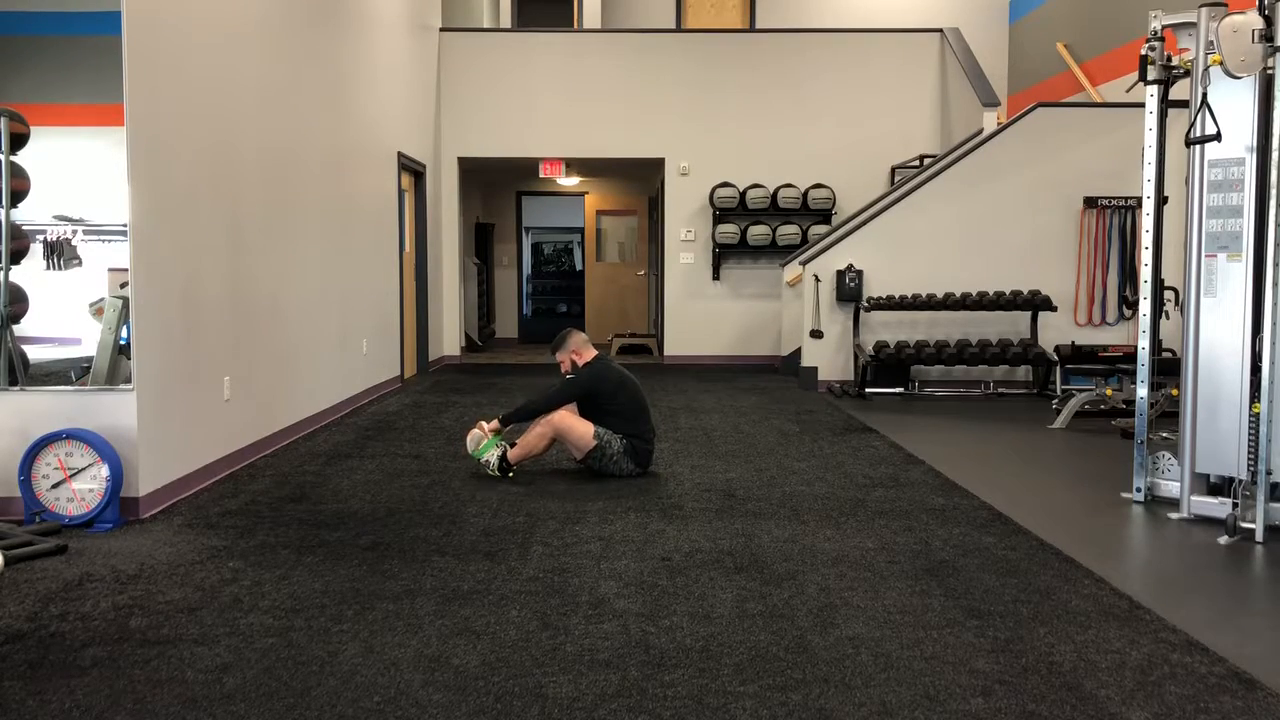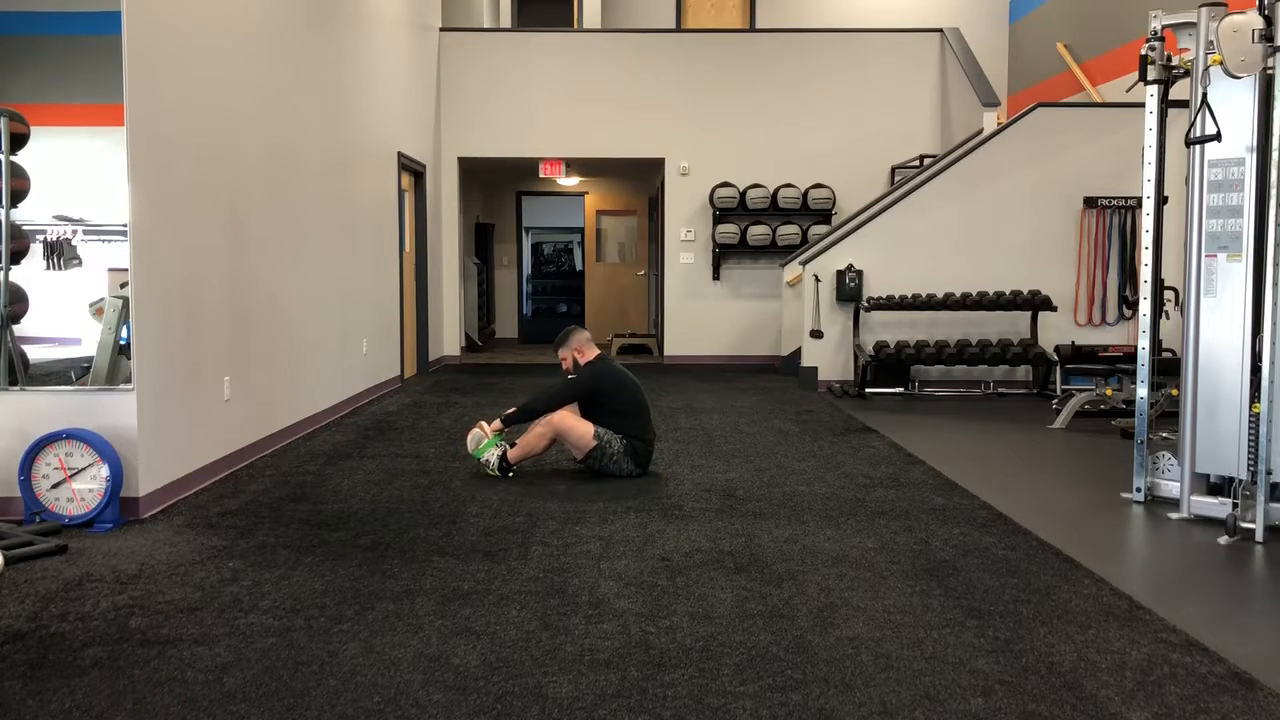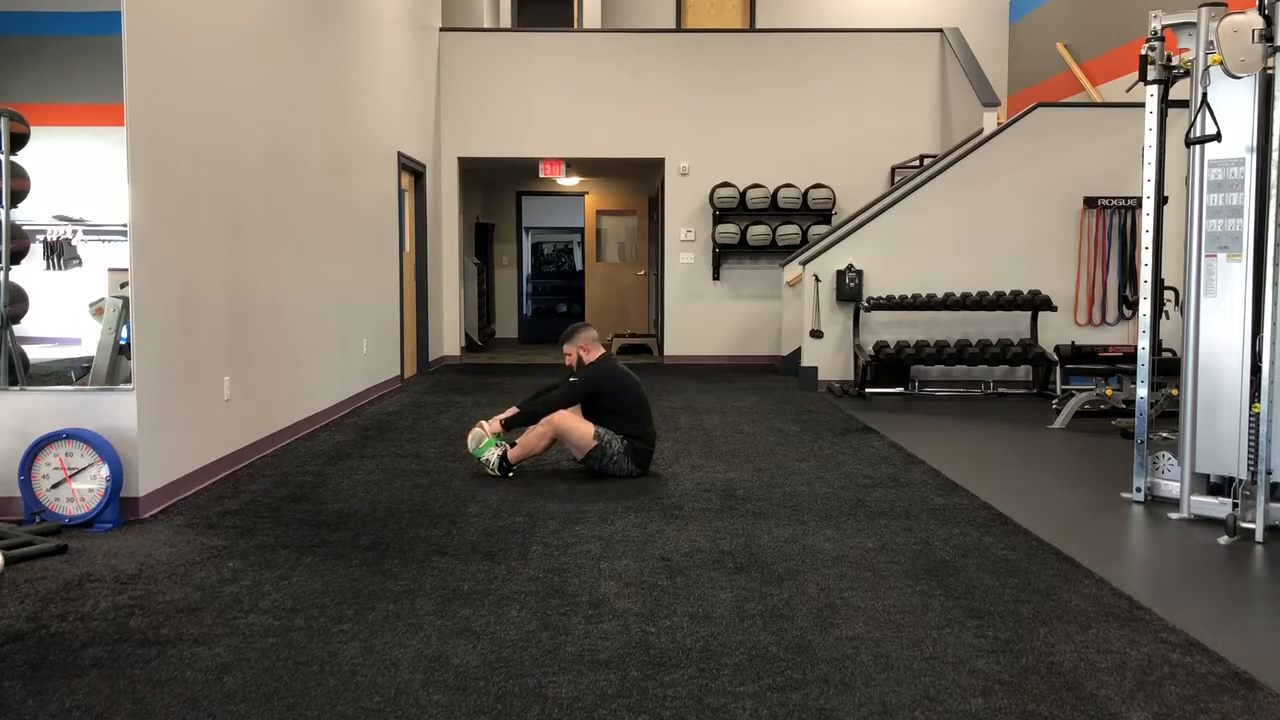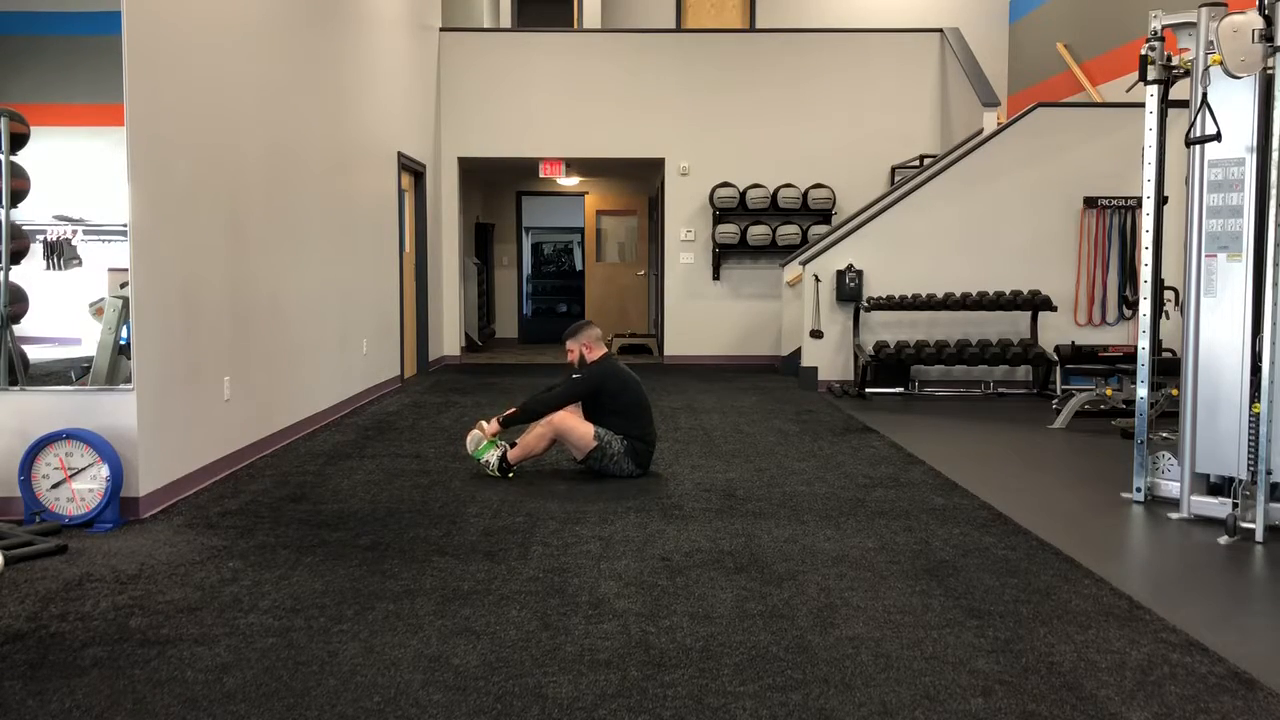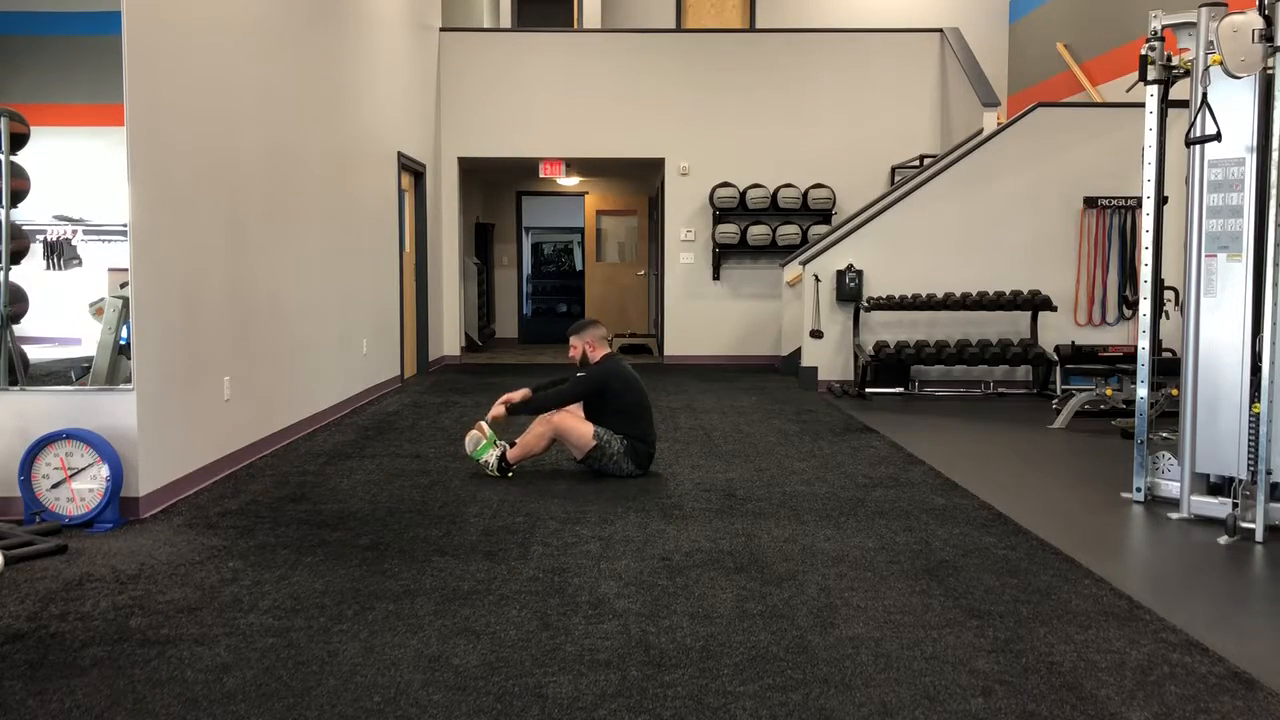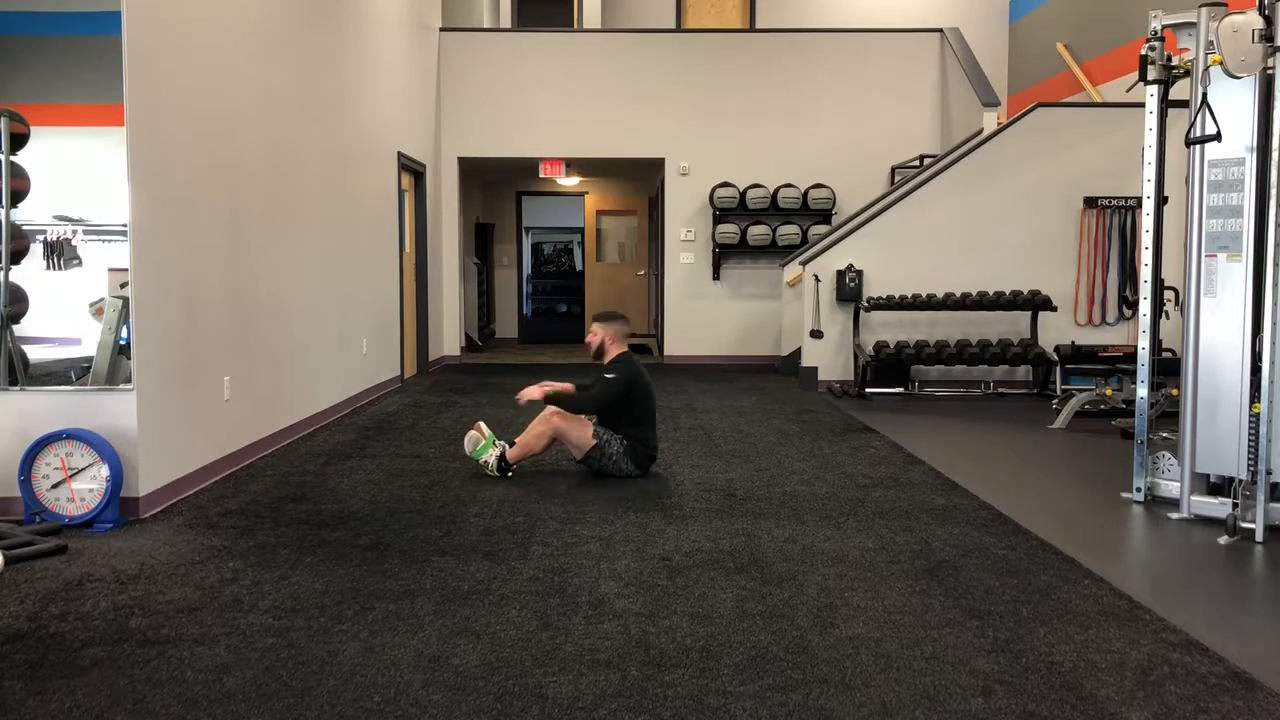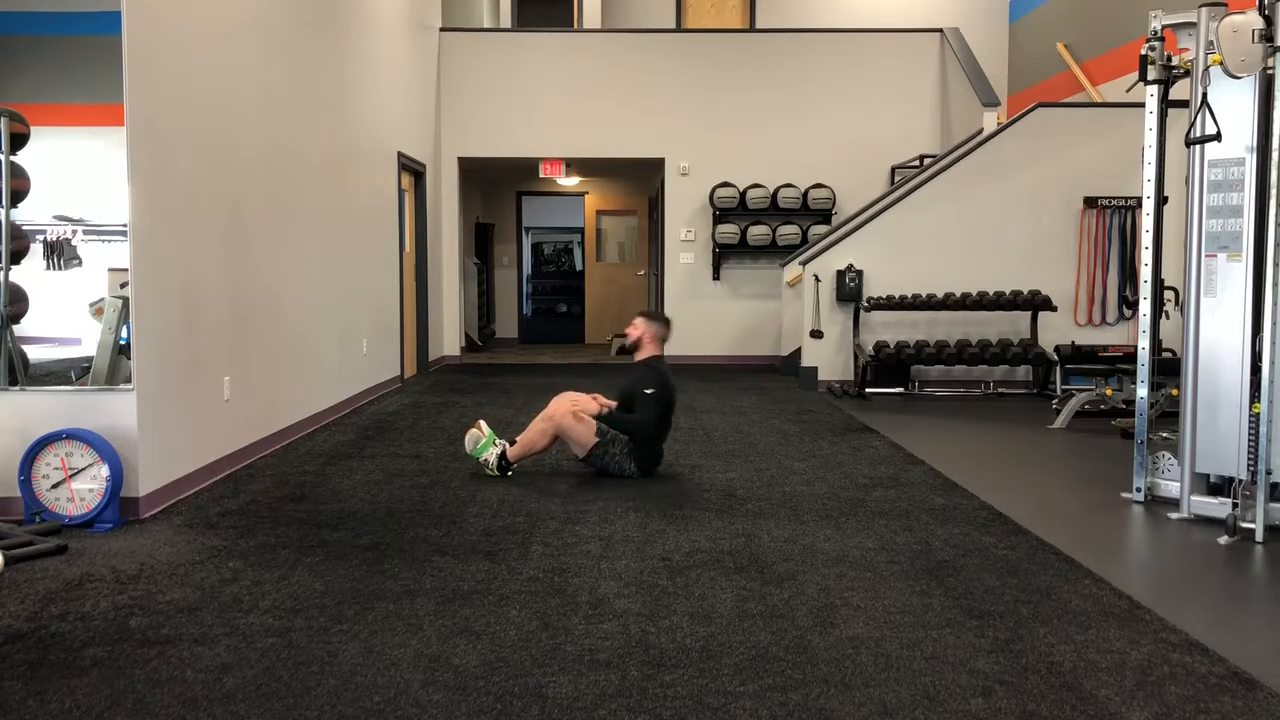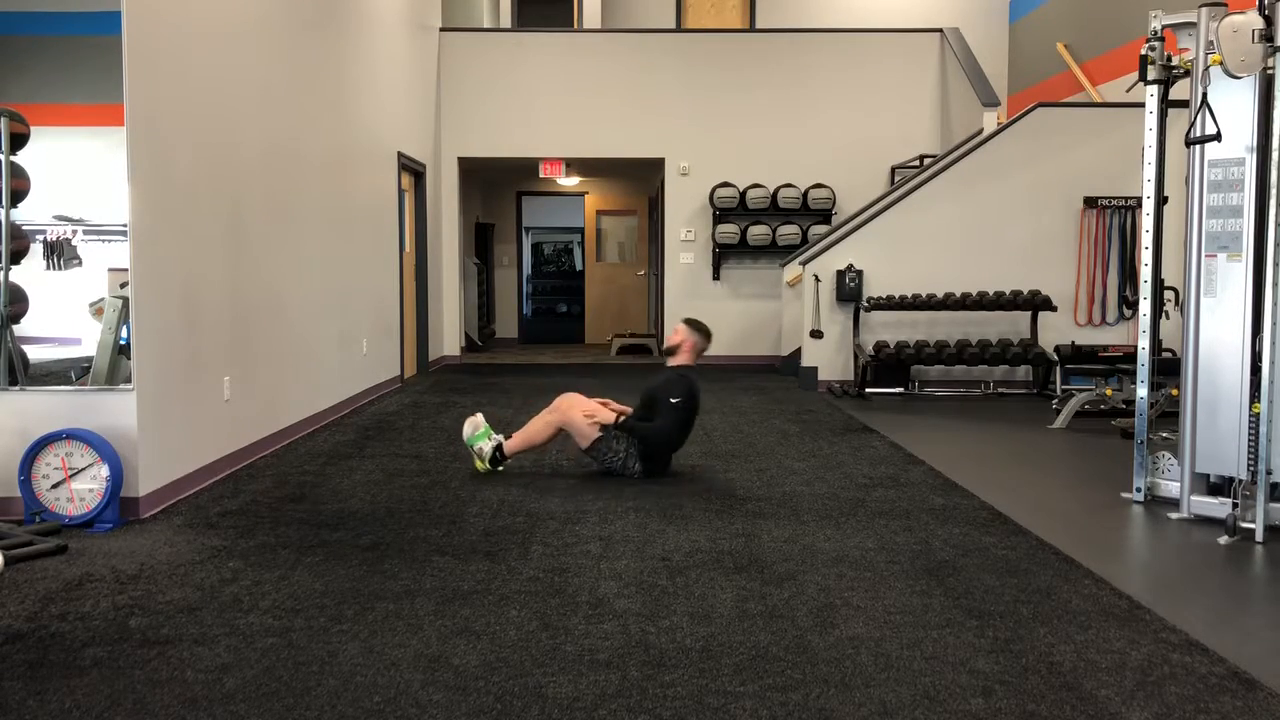
dt=0.2s
person 1, frame 1
left shoulder: (592, 375)
right shoulder: (600, 368)
left elbow: (544, 403)
right elbow: (549, 401)
left wrist: (502, 421)
right wrist: (511, 418)
left hip: (629, 457)
right hip: (625, 447)
left knee: (557, 420)
right knee: (558, 410)
left ankle: (502, 463)
right ankle: (510, 451)
person 1, frame 2
left shoulder: (594, 374)
right shoulder: (601, 368)
left elbow: (546, 402)
right elbow: (551, 398)
left wrist: (504, 421)
right wrist: (513, 413)
left hip: (629, 457)
right hip: (623, 447)
left knee: (557, 420)
right knee: (559, 410)
left ankle: (502, 463)
right ankle: (509, 451)
person 1, frame 3
left shoulder: (597, 375)
right shoulder: (603, 368)
left elbow: (548, 404)
right elbow: (554, 393)
left wrist: (505, 425)
right wrist: (515, 410)
left hip: (629, 458)
right hip: (624, 447)
left knee: (557, 420)
right knee: (557, 411)
left ankle: (503, 463)
right ankle: (510, 450)
person 1, frame 4
left shoulder: (598, 374)
right shoulder: (604, 367)
left elbow: (549, 402)
right elbow: (555, 395)
left wrist: (502, 422)
right wrist: (514, 412)
left hip: (630, 458)
right hip: (623, 446)
left knee: (557, 420)
right knee: (559, 410)
left ankle: (502, 463)
right ankle: (510, 451)
person 1, frame 5
left shoulder: (603, 373)
right shoulder: (608, 366)
left elbow: (556, 399)
right elbow: (565, 386)
left wrist: (507, 410)
right wrist: (526, 392)
left hip: (630, 457)
right hip: (624, 445)
left knee: (555, 420)
right knee: (559, 410)
left ankle: (502, 463)
right ankle: (510, 450)
person 1, frame 6
left shoulder: (622, 371)
right shoulder: (622, 364)
left elbow: (589, 404)
right elbow: (598, 394)
left wrist: (544, 396)
right wrist: (567, 387)
left hip: (630, 458)
right hip: (623, 446)
left knee: (554, 419)
right knee: (558, 410)
left ankle: (502, 463)
right ankle: (508, 450)
person 1, frame 7
left shoulder: (652, 376)
right shoulder: (648, 369)
left elbow: (643, 428)
left wrist: (600, 412)
right wrist: (610, 406)
left hip: (635, 460)
right hip: (630, 449)
left knee: (559, 415)
right knee: (564, 402)
left ankle: (502, 462)
right ankle: (509, 450)
person 1, frame 8
left shoulder: (680, 384)
right shoulder: (677, 377)
left elbow: (661, 437)
left wrist: (616, 420)
right wrist: (626, 411)
left hip: (639, 460)
right hip: (637, 450)
left knee: (563, 412)
right knee: (569, 400)
left ankle: (497, 454)
right ankle: (506, 445)
